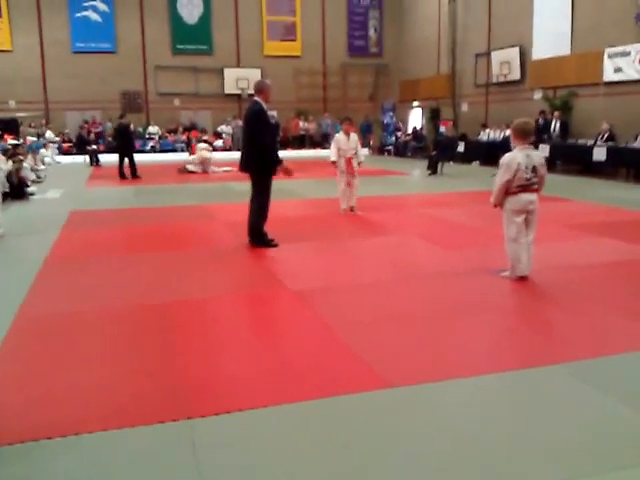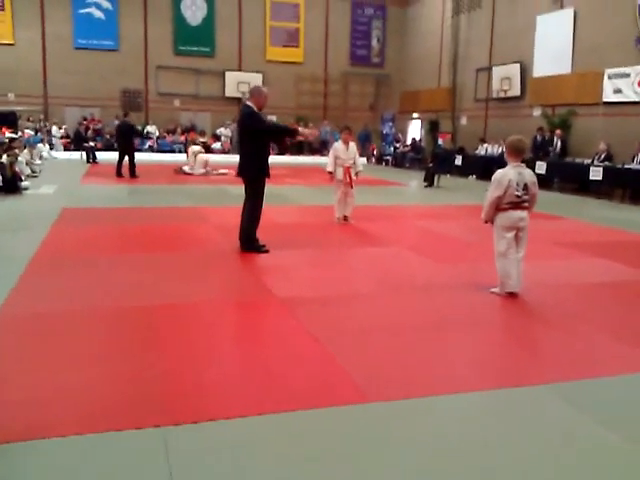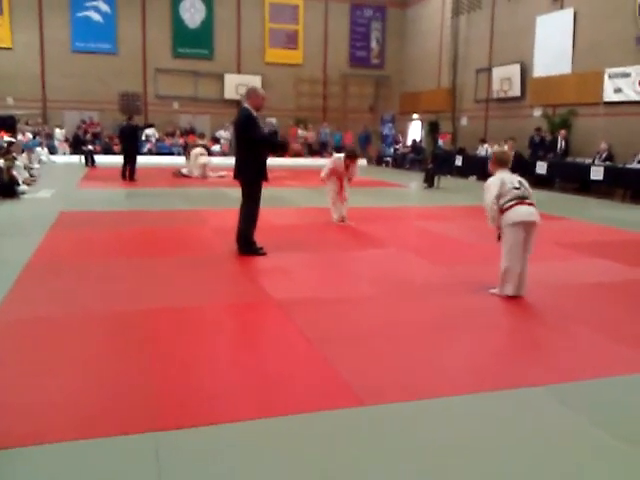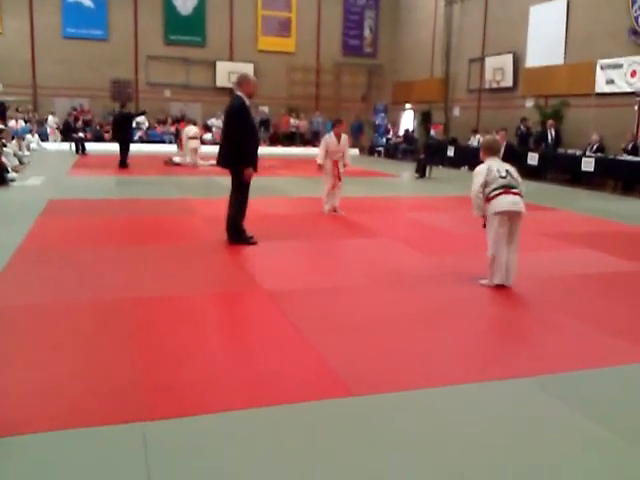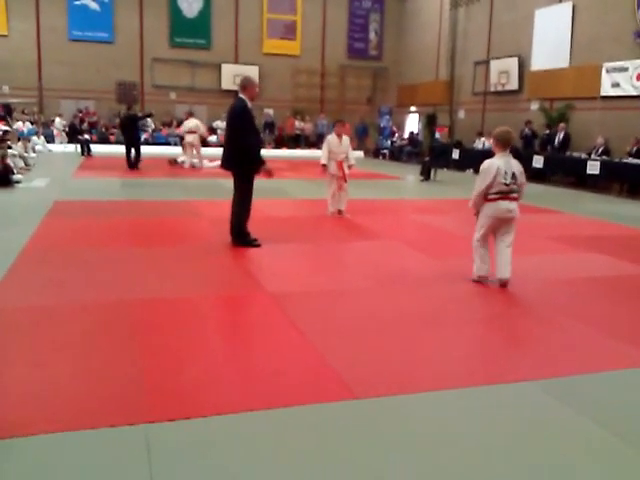
dt=0.4s
person 1, frame 1
left shoulder: (254, 108)
right shoulder: (259, 111)
right elbow: (265, 141)
right wrist: (279, 163)
left hip: (255, 161)
right hip: (261, 163)
left knee: (258, 197)
right knee: (261, 198)
left ankle: (255, 234)
right ankle: (258, 236)
person 1, frame 2
left shoulder: (249, 113)
right shoulder: (251, 114)
left elbow: (267, 131)
right elbow: (270, 128)
left wrist: (292, 133)
right wrist: (297, 131)
left hip: (252, 164)
right hip: (254, 166)
left knee: (252, 202)
right knee: (254, 203)
left ankle: (246, 239)
right ankle: (249, 242)
person 1, frame 3
left shoulder: (245, 115)
right shoulder: (247, 116)
left elbow: (258, 139)
right elbow: (262, 138)
left wrist: (281, 147)
right wrist: (287, 146)
left hip: (249, 168)
right hip: (251, 169)
left knee: (249, 205)
right knee: (250, 206)
left ankle: (244, 242)
right ankle: (246, 245)
person 1, frame 4
left shoulder: (237, 103)
right shoulder: (240, 105)
right elbow: (242, 138)
left wrist: (247, 163)
right wrist: (247, 165)
left hip: (238, 158)
right hip: (240, 160)
left knee: (238, 194)
right knee: (240, 195)
left ankle: (234, 231)
right ankle: (236, 234)
person 1, frame 5
left shoulder: (238, 106)
right shoulder: (242, 108)
right elbow: (247, 140)
left wrist: (258, 162)
right wrist: (261, 163)
left hip: (239, 159)
right hip: (242, 161)
left knee: (241, 196)
right knee: (243, 198)
left ankle: (238, 233)
right ankle: (240, 236)
person 2, frame 1
left shoulder: (510, 158)
right shoulder: (538, 156)
left elbow: (501, 182)
right elbow: (541, 180)
left wrist: (496, 200)
left hip: (514, 201)
right hip: (531, 200)
left knee: (515, 236)
right knee: (528, 235)
left ankle: (517, 270)
right ankle: (524, 269)
person 2, frame 2
left shoulder: (502, 174)
right shoulder: (530, 175)
left elbow: (492, 199)
right elbow: (533, 198)
left wrist: (486, 216)
left hip: (504, 217)
right hip: (522, 217)
left knee: (504, 253)
right knee: (518, 253)
left ankle: (507, 287)
right ankle: (514, 286)
person 2, frame 3
left shoulder: (493, 180)
right shoulder: (519, 179)
left elbow: (491, 204)
left wrist: (497, 225)
left hip: (513, 216)
right hip: (532, 214)
left knee: (510, 255)
right knee: (523, 255)
left ankle: (506, 289)
right ankle: (517, 289)
person 2, frame 4
left shoulder: (482, 168)
right shoulder: (509, 167)
left elbow: (477, 192)
right elbow: (519, 187)
left wrist: (482, 214)
left hip: (498, 205)
right hip: (517, 204)
left knee: (497, 243)
right knee: (511, 244)
left ankle: (495, 279)
right ankle: (506, 279)
person 2, frame 5
left shoulder: (490, 164)
right shoulder: (517, 165)
left elbow: (480, 189)
right elbow: (520, 189)
left wrist: (475, 207)
left hip: (492, 207)
right hip: (511, 208)
left knee: (480, 240)
right knee: (505, 242)
left ankle: (481, 273)
right ankle: (503, 276)
